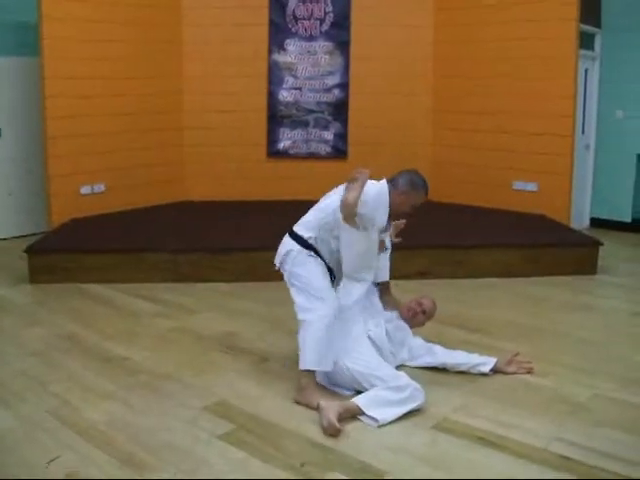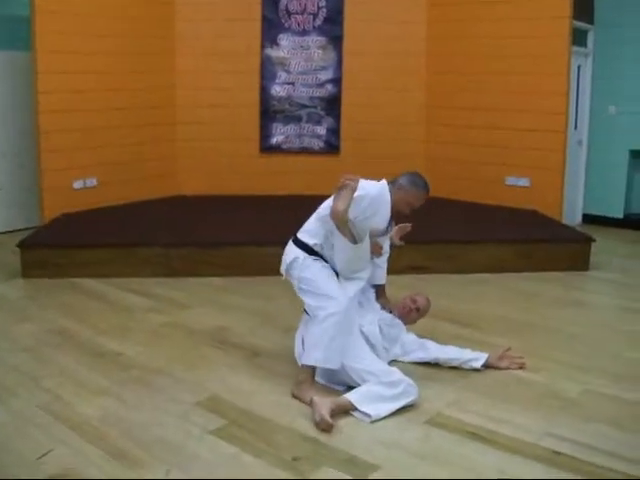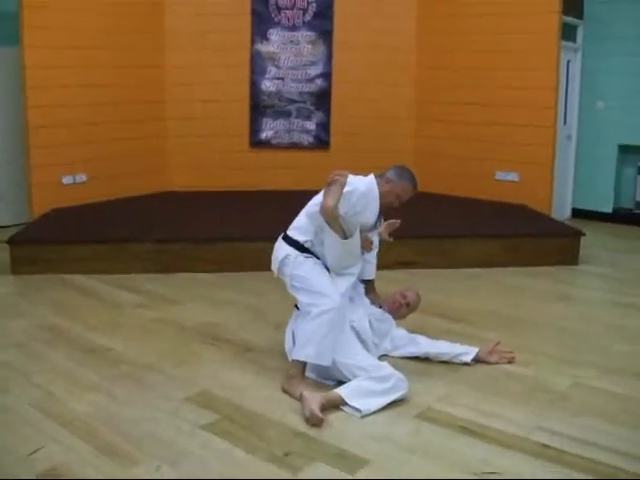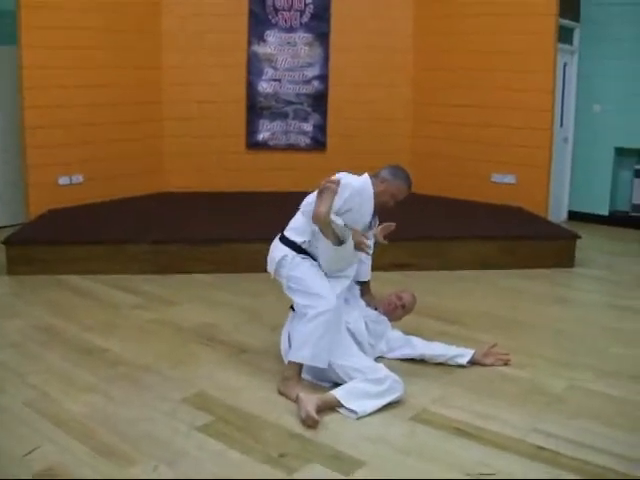
dt=0.4s
person 1, frame 1
left shoulder: (407, 342)
right shoulder: (372, 301)
left elbow: (442, 355)
right elbow: (361, 264)
left wrist: (495, 364)
left knee: (413, 394)
left ankle: (340, 409)
person 1, frame 2
left shoulder: (400, 337)
right shoulder: (366, 297)
left elbow: (435, 351)
left wrist: (487, 359)
left knee: (405, 389)
left ankle: (331, 404)
person 1, frame 3
left shoulder: (390, 333)
right shoulder: (357, 292)
left elbow: (426, 345)
left wrist: (477, 354)
left knee: (396, 384)
left ankle: (322, 399)
person 1, frame 4
left shoulder: (386, 335)
right shoulder: (352, 295)
left elbow: (422, 347)
left wrist: (473, 355)
left knee: (392, 385)
left ankle: (317, 401)
person 2, frame 1
left shoulder: (383, 207)
right shoulder: (370, 195)
right elbow: (326, 223)
left wrist: (385, 292)
left hip: (325, 256)
right hip: (302, 252)
right knee: (322, 308)
right ankle: (306, 386)
person 2, frame 2
left shoulder: (384, 212)
right shoulder: (371, 193)
right elbow: (329, 216)
left wrist: (381, 295)
right wrist: (361, 240)
left hip: (327, 260)
right hip: (306, 257)
right knee: (336, 306)
right ankle: (303, 382)
person 2, frame 3
left shoulder: (374, 207)
right shoulder: (359, 188)
left elbow: (367, 250)
right elbow: (320, 213)
left wrist: (370, 290)
right wrist: (353, 235)
left hip: (319, 257)
right hip: (297, 254)
right knee: (329, 303)
right ankle: (294, 376)
person 2, frame 4
left shoulder: (369, 209)
right shoulder: (353, 186)
left elbow: (360, 252)
right elbow: (312, 208)
left wrist: (366, 292)
right wrist: (346, 232)
left hip: (314, 257)
right hip: (292, 255)
right knee: (324, 305)
right ankle: (290, 378)
